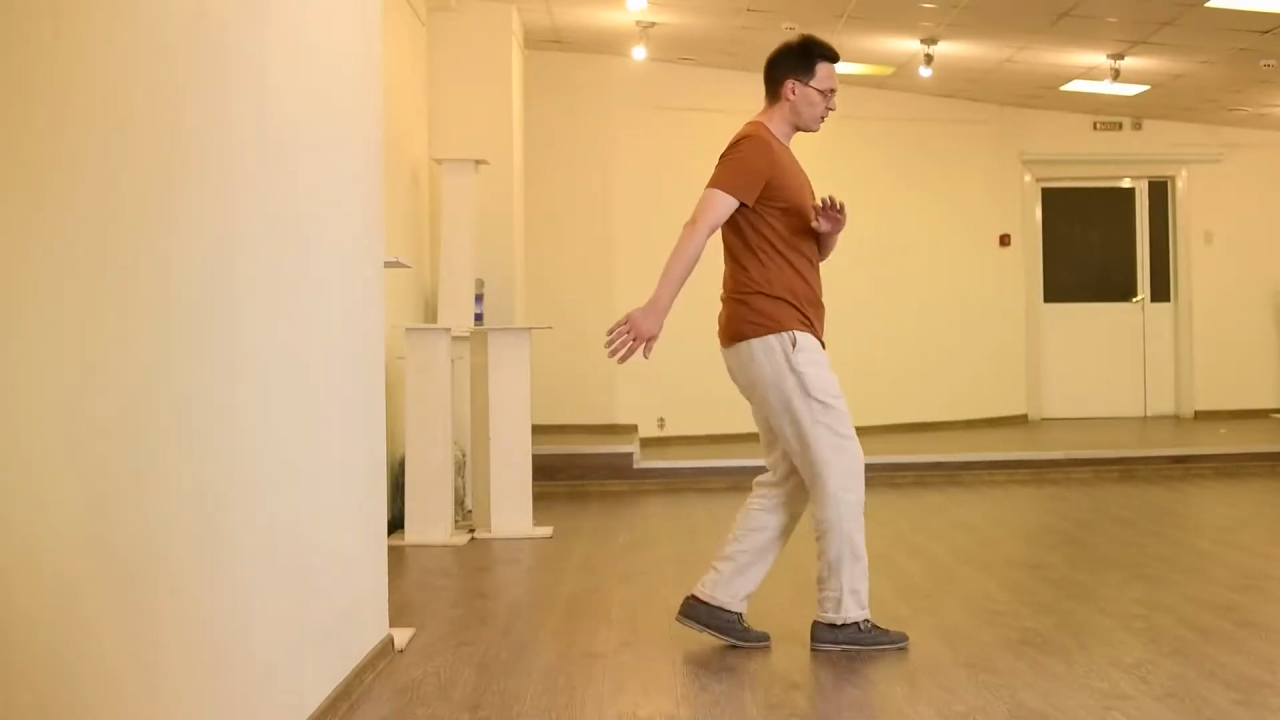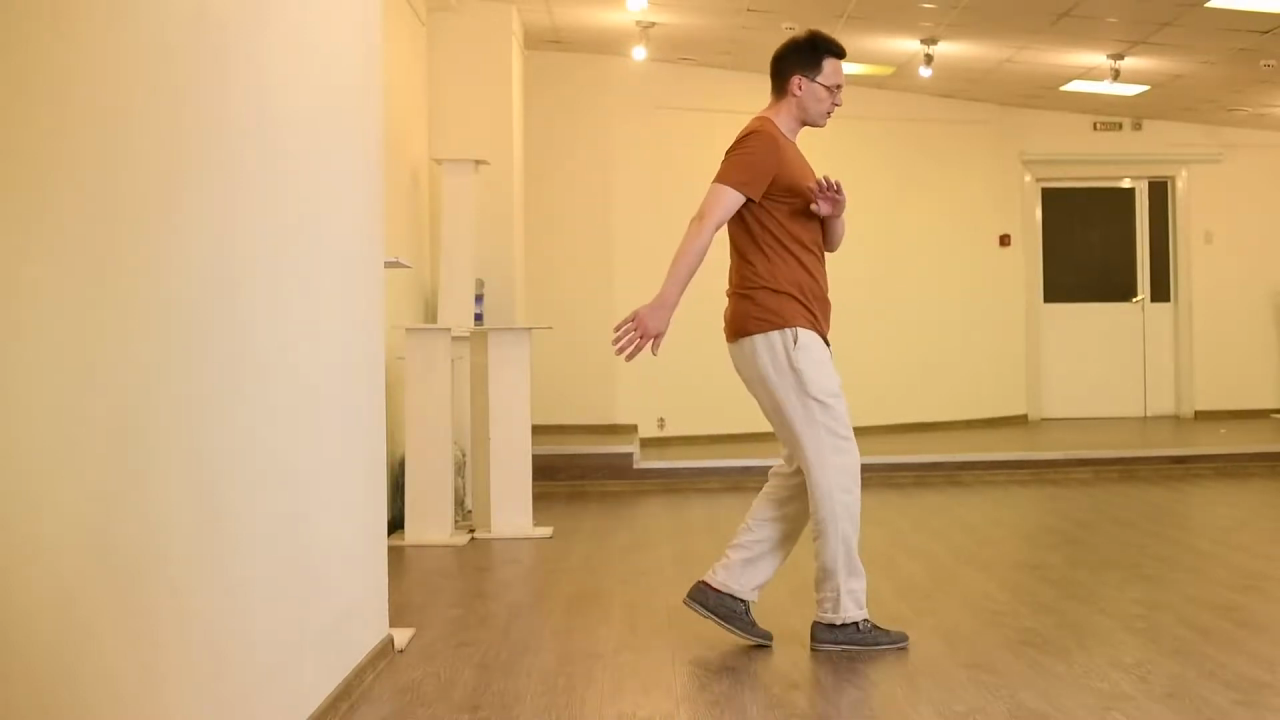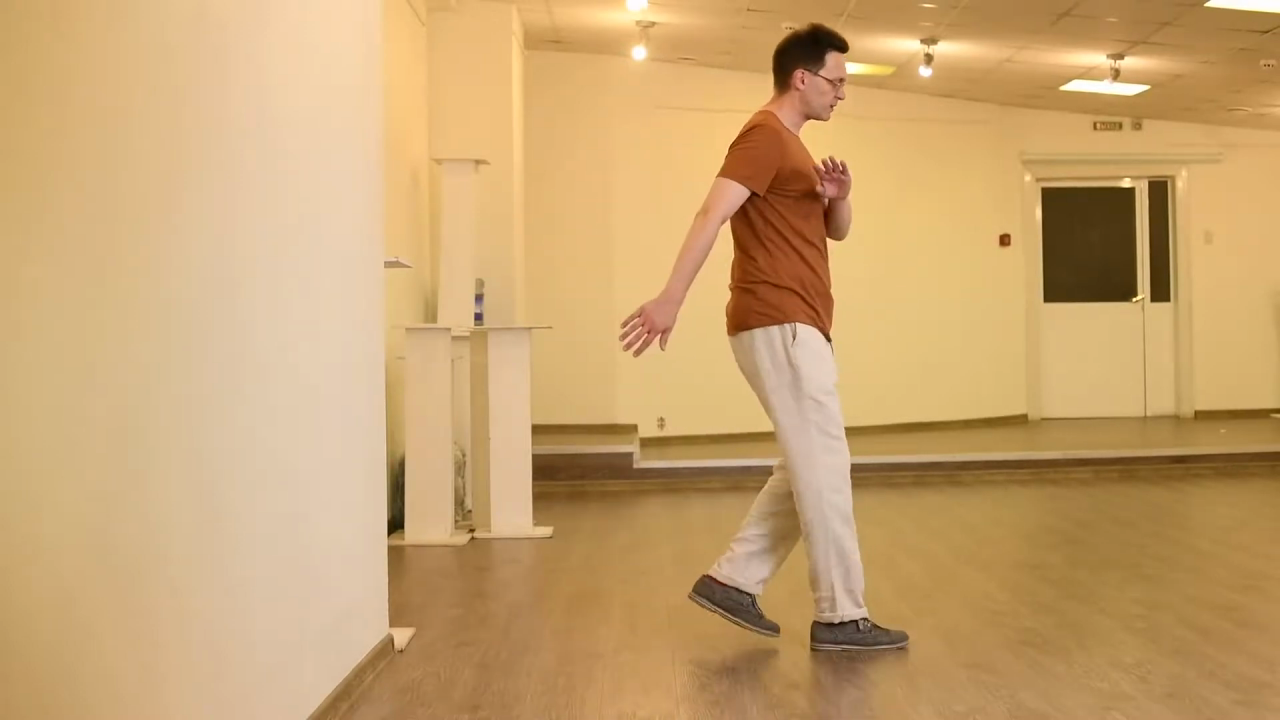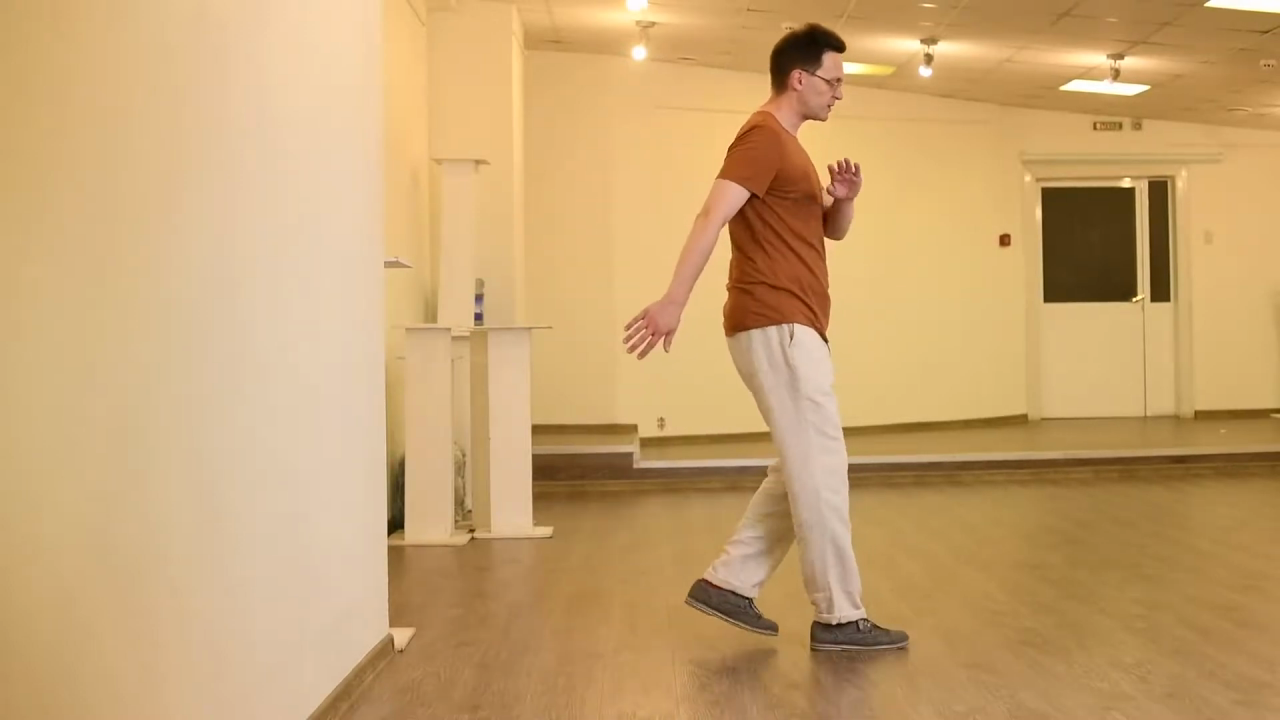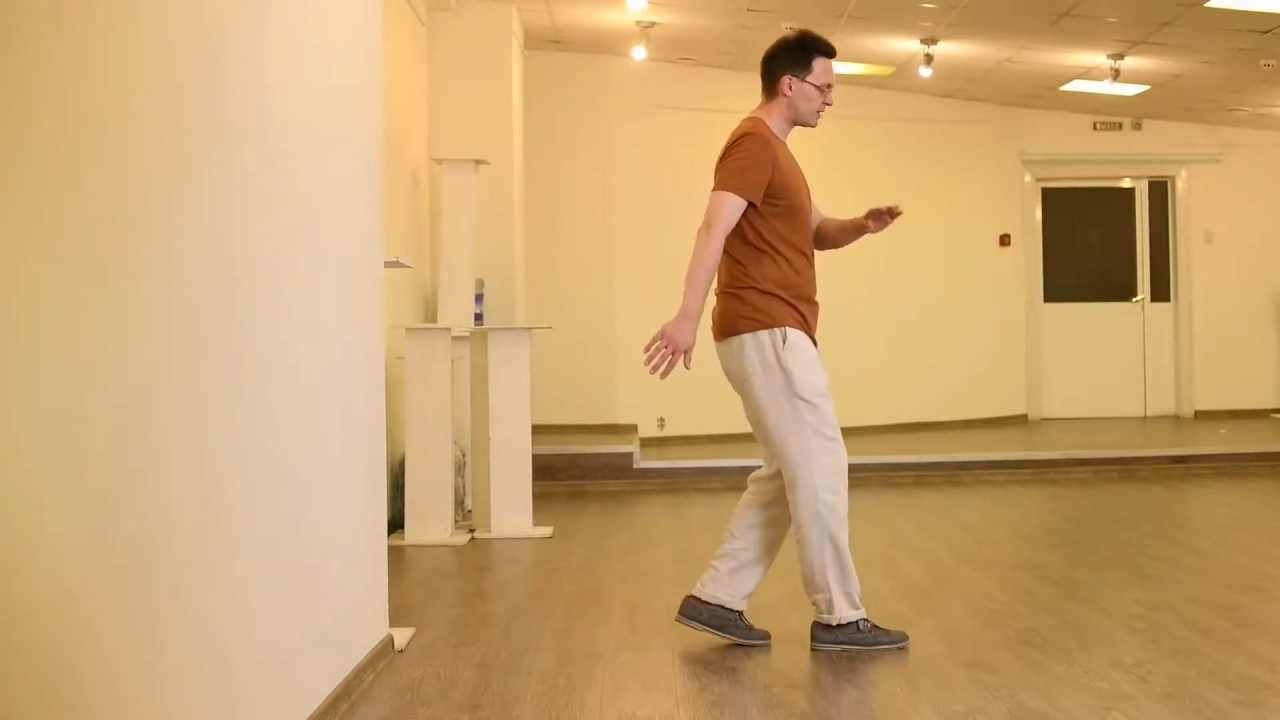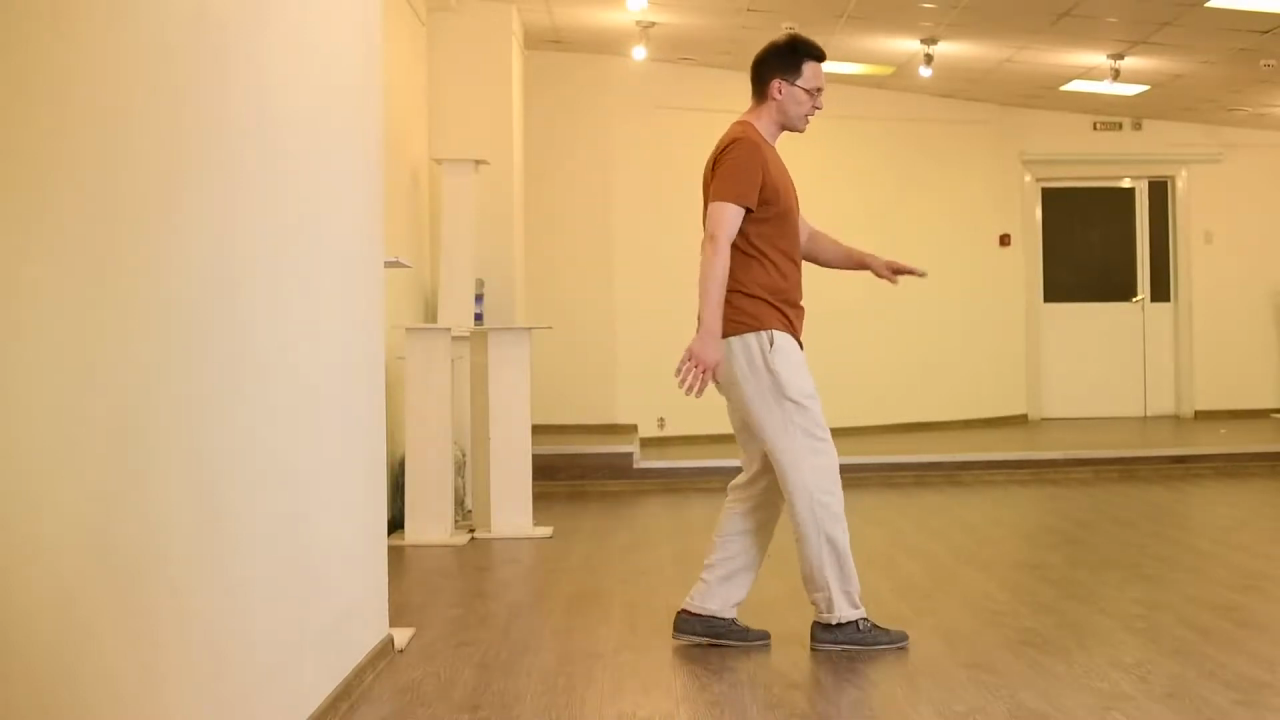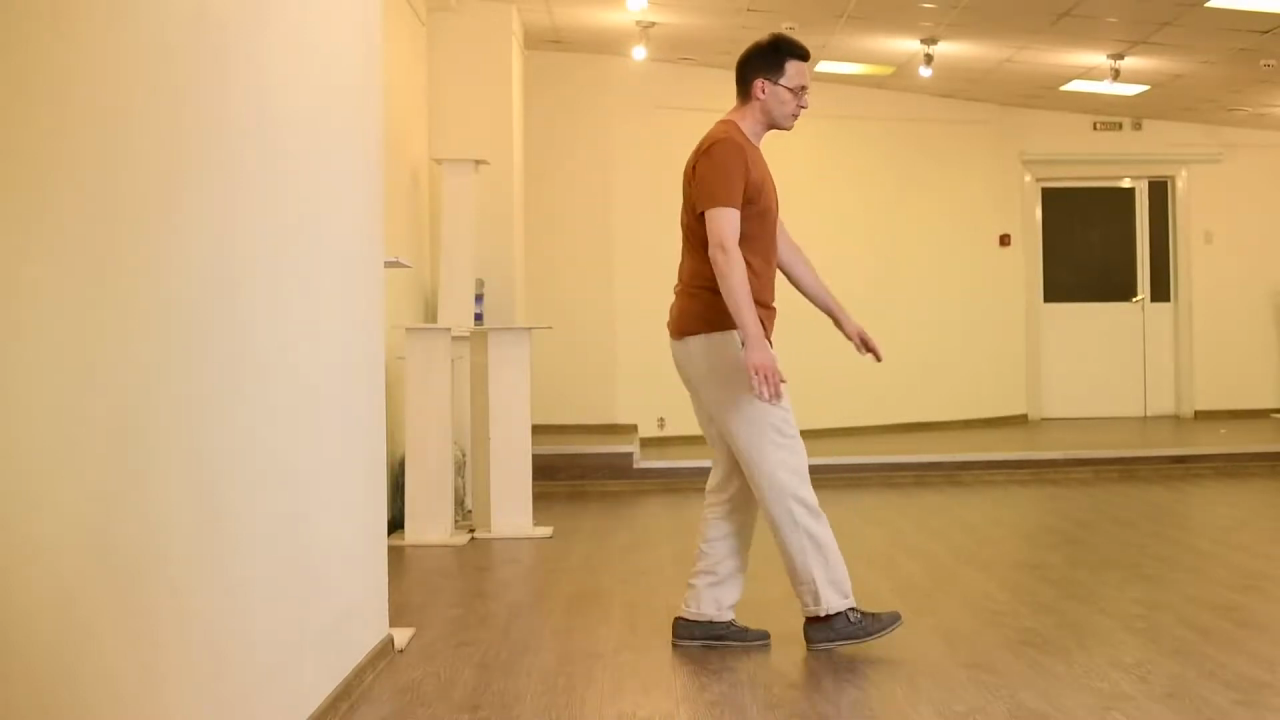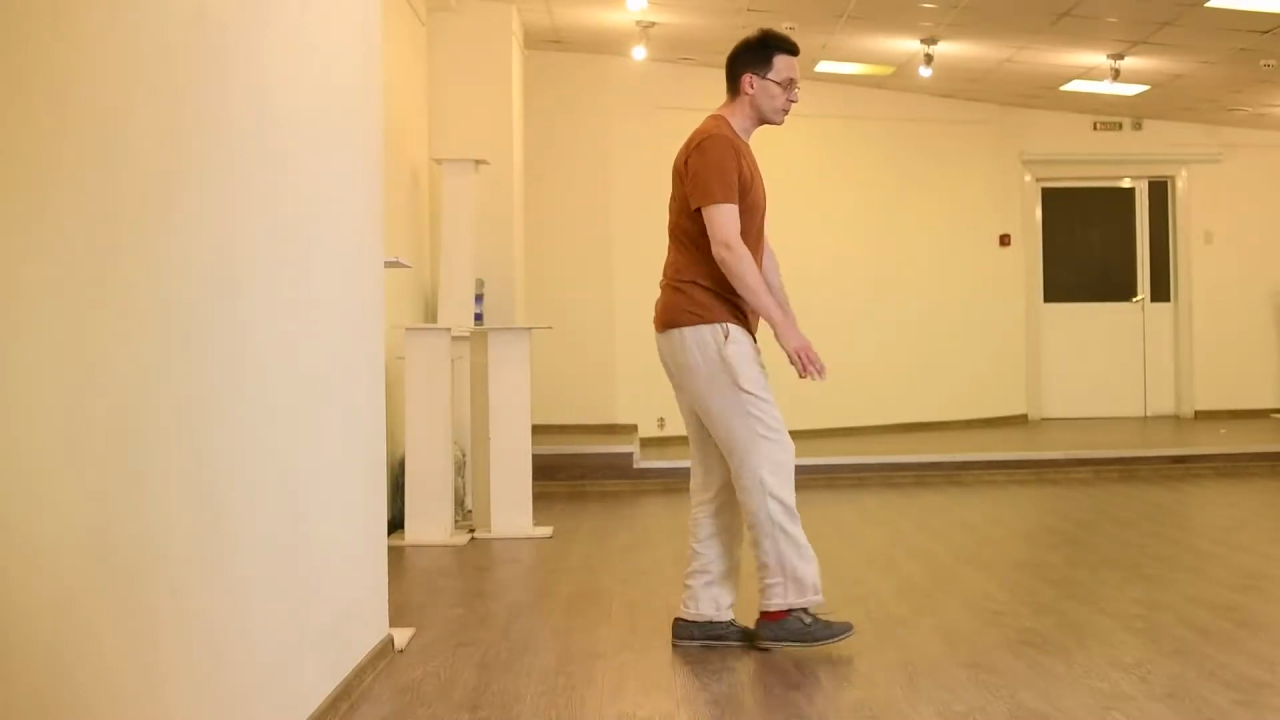
dt=0.1s
person 1, frame 1
left shoulder: (780, 156)
right shoulder: (754, 148)
left elbow: (816, 249)
right elbow: (701, 225)
left wrist: (829, 226)
right wrist: (657, 308)
left hip: (777, 339)
right hip: (775, 338)
left knee: (790, 474)
right knee: (839, 464)
left ankle: (716, 599)
right ankle: (842, 618)
person 1, frame 2
left shoulder: (787, 151)
right shoulder: (761, 142)
left elbow: (826, 242)
right elbow: (707, 220)
left wrist: (832, 211)
right wrist: (664, 304)
left hip: (785, 334)
right hip: (779, 334)
left knee: (804, 470)
right knee: (835, 466)
left ankle: (727, 587)
right ankle: (841, 618)
person 1, frame 3
left shoulder: (788, 144)
right shoulder: (764, 137)
left elbow: (835, 230)
right elbow: (712, 214)
left wrist: (839, 196)
right wrist: (671, 298)
left hip: (790, 329)
right hip: (781, 328)
left knee: (806, 466)
right knee: (823, 467)
left ankle: (732, 579)
right ankle: (840, 617)
person 1, frame 4
left shoulder: (786, 143)
right shoulder: (763, 137)
left elbow: (834, 229)
right elbow: (713, 216)
left wrist: (844, 197)
right wrist: (674, 301)
left hip: (785, 329)
right hip: (778, 328)
left knee: (803, 466)
right knee: (820, 468)
left ankle: (729, 582)
right ankle: (839, 617)
person 1, frame 5
left shoulder: (773, 150)
right shoulder: (753, 147)
left elbow: (811, 233)
right elbow: (716, 230)
left wrist: (861, 225)
right wrist: (686, 315)
left hip: (771, 335)
right hip: (767, 333)
left knee: (786, 471)
right knee: (820, 468)
left ankle: (716, 598)
right ankle: (838, 617)
person 1, frame 6
left shoulder: (760, 152)
right shoulder: (743, 147)
left elbow: (804, 239)
right elbow: (718, 240)
left wrist: (870, 261)
right wrist: (708, 331)
left hip: (758, 336)
right hip: (753, 336)
left knee: (767, 474)
right knee: (812, 468)
left ankle: (706, 608)
right ankle: (839, 616)
person 1, frame 7
left shoulder: (744, 153)
right shoulder: (725, 149)
left elbow: (782, 248)
right elbow: (725, 252)
left wrist: (842, 316)
right wrist: (754, 341)
left hip: (719, 337)
right hip: (720, 336)
left knee: (736, 474)
right knee: (781, 466)
left ankle: (703, 612)
right ankle: (831, 609)
person 1, frame 8
left shoulder: (734, 149)
right shoulder: (714, 144)
left elbow: (758, 251)
right elbow: (726, 248)
left wrist: (788, 324)
right wrist: (783, 325)
left hip: (706, 331)
right hip: (708, 328)
left knee: (719, 472)
right knee: (767, 458)
left ankle: (703, 613)
right ankle: (785, 607)
